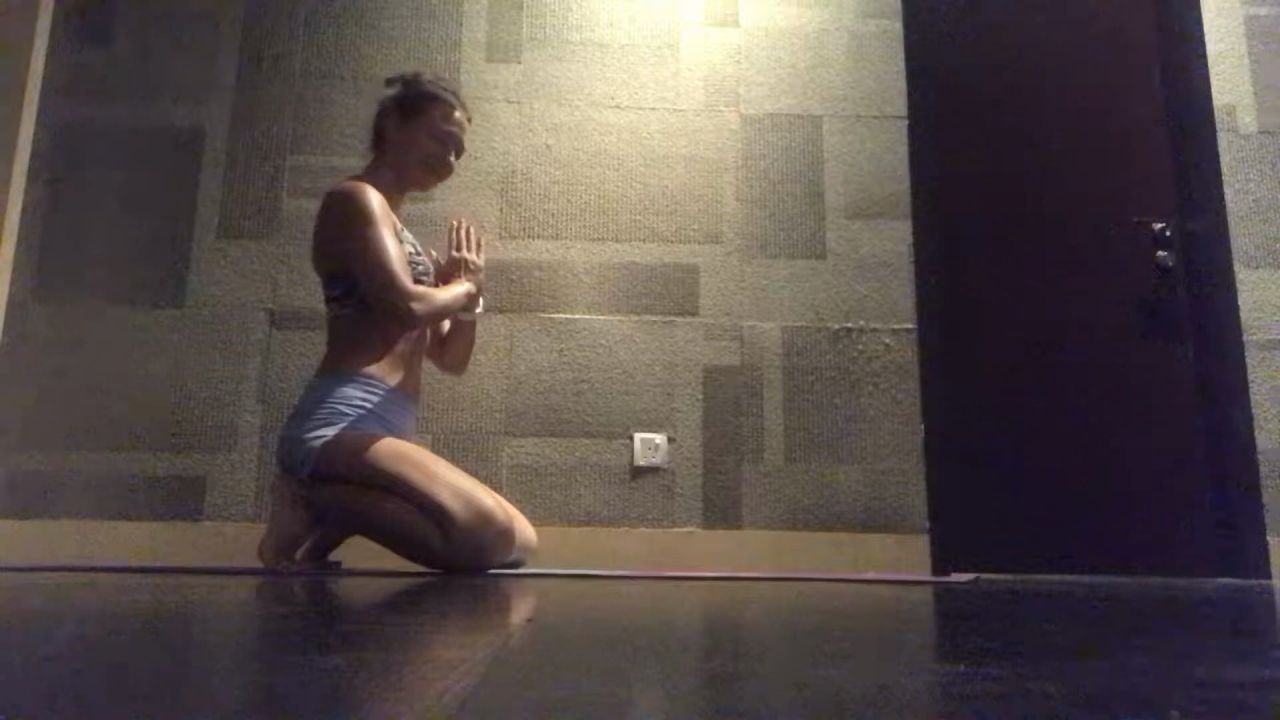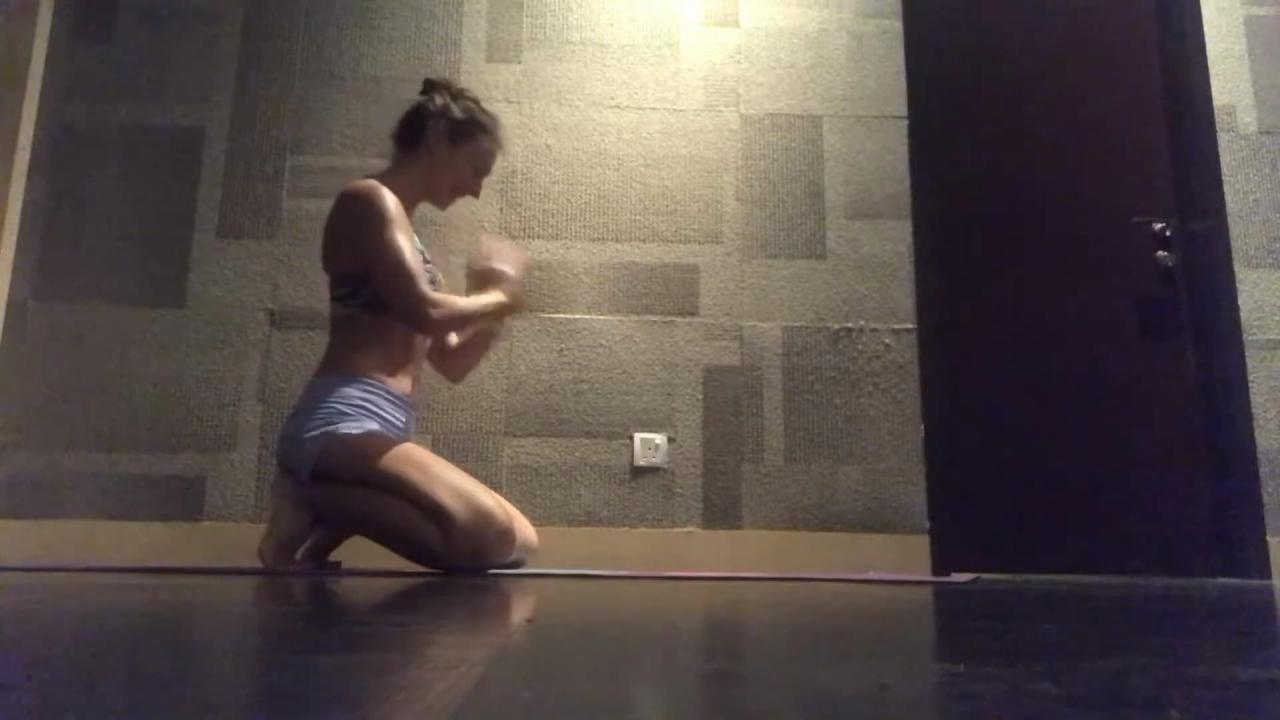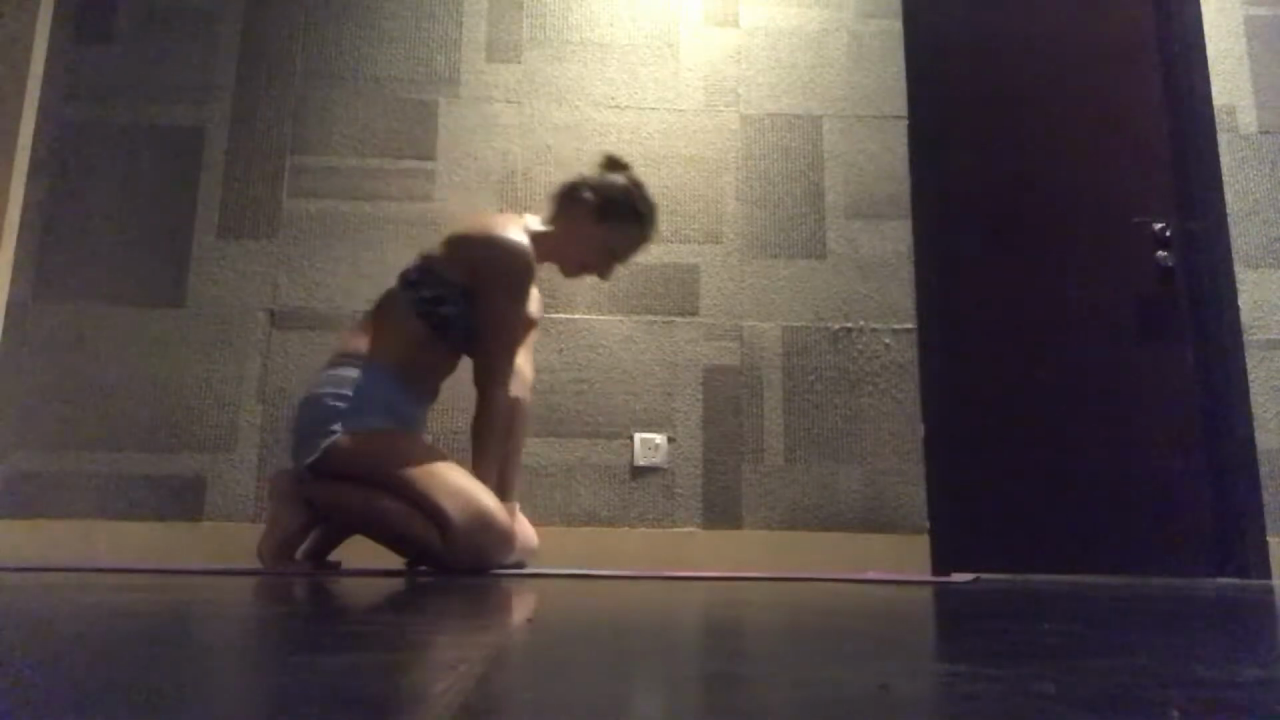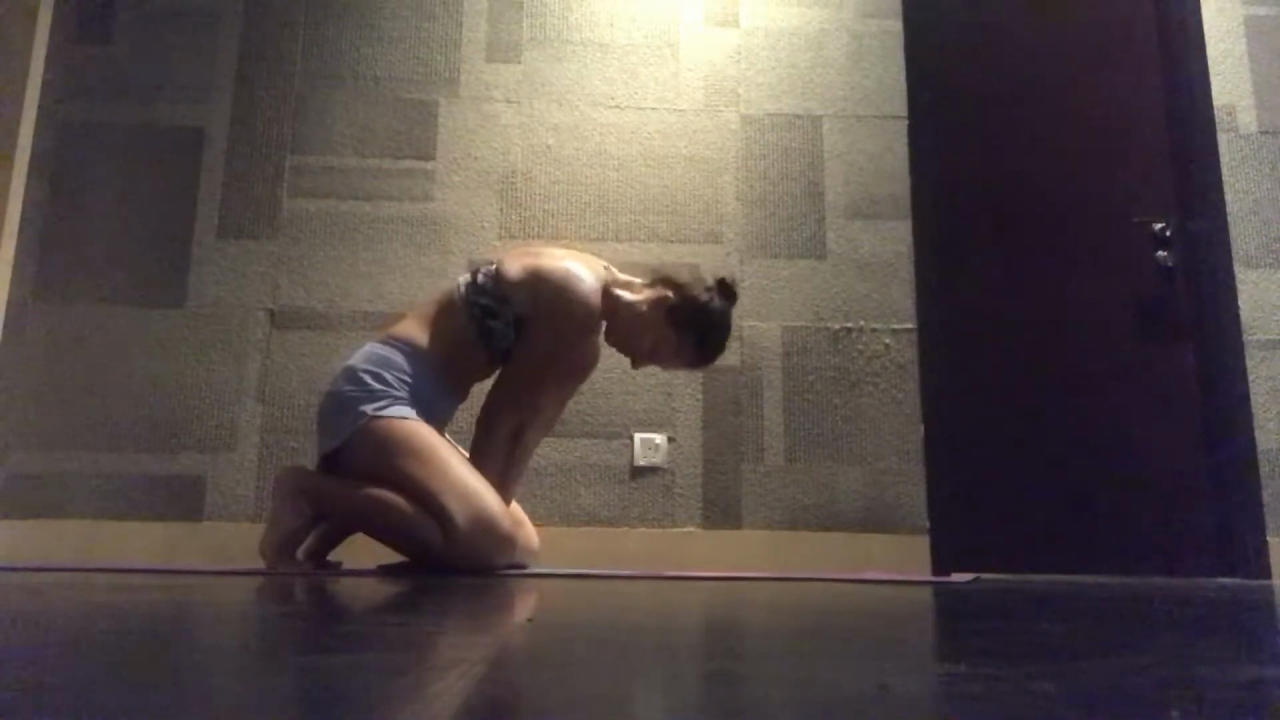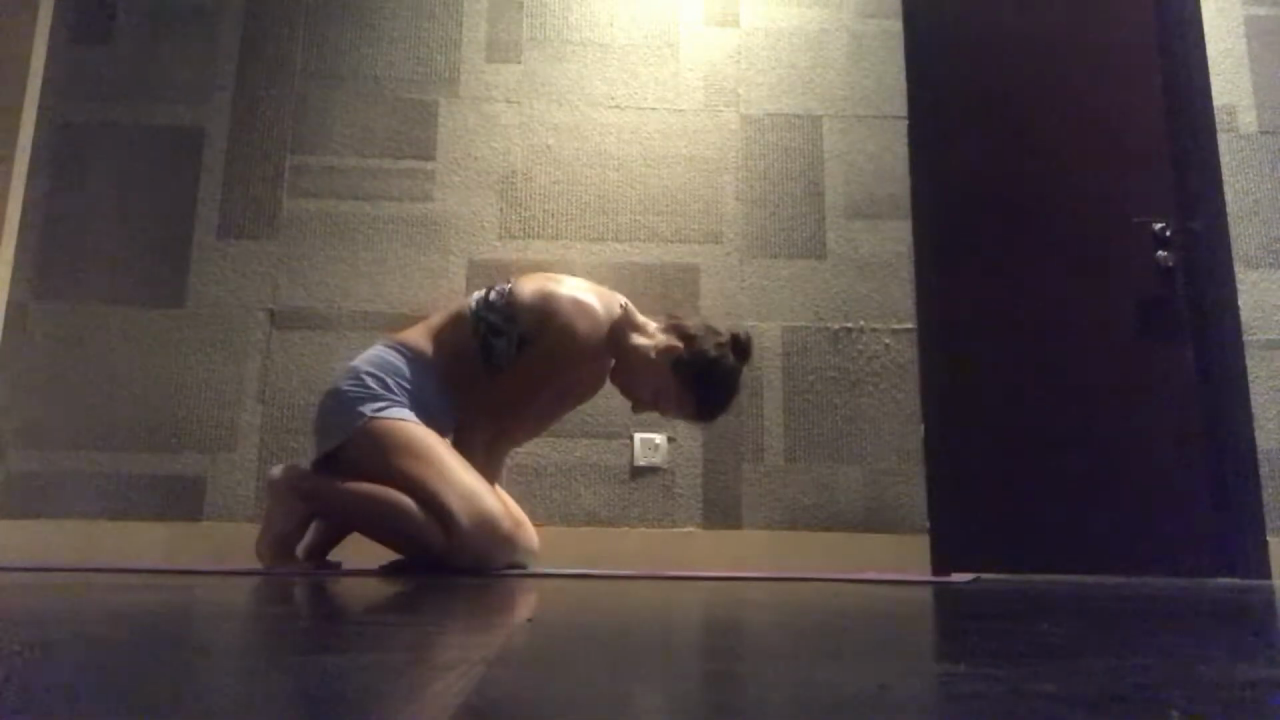
dt=0.7s
person 1, frame 1
left shoulder: (400, 234)
right shoulder: (356, 199)
left elbow: (451, 358)
right elbow: (405, 306)
left wrist: (468, 292)
right wrist: (462, 288)
left hip: (381, 431)
right hip: (340, 426)
left knee: (516, 540)
right knee: (489, 536)
left ankle: (329, 517)
right ankle: (314, 501)
person 1, frame 2
left shoulder: (401, 228)
right shoulder: (370, 200)
left elbow: (451, 364)
right elbow: (425, 312)
left wrist: (493, 311)
right wrist: (497, 297)
left hip: (381, 432)
right hip: (342, 426)
left knee: (519, 541)
right knee: (490, 537)
left ankle: (329, 517)
right ankle: (314, 501)
person 1, frame 3
left shoulder: (528, 305)
right shoulder: (509, 249)
left elbow: (513, 400)
right elbow: (494, 393)
left wrist: (499, 502)
right wrist: (490, 504)
left hip: (384, 417)
right hip: (347, 412)
left knee: (518, 541)
right knee: (487, 537)
left ankle: (328, 505)
right ankle: (306, 493)
person 1, frame 4
left shoulder: (585, 348)
right shoulder: (576, 296)
left elbow: (525, 431)
right elbow: (500, 417)
left wrist: (490, 509)
right wrist: (486, 513)
left hip: (411, 406)
right hip: (377, 392)
left knee: (519, 545)
right knee: (489, 542)
left ankle: (339, 515)
right ankle: (312, 493)
person 1, frame 5
left shoulder: (596, 367)
right shoulder: (584, 323)
left elbow: (496, 437)
right elbow: (478, 425)
right wrist: (470, 504)
left hip: (413, 411)
right hip: (375, 395)
left knee: (519, 545)
right knee: (488, 541)
left ankle: (335, 511)
right ankle: (304, 491)
